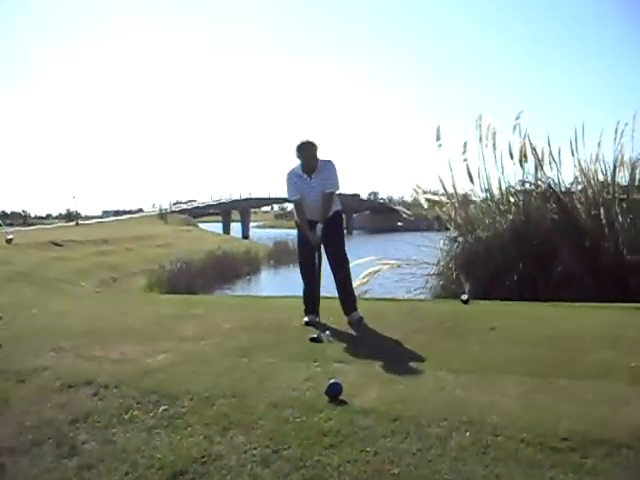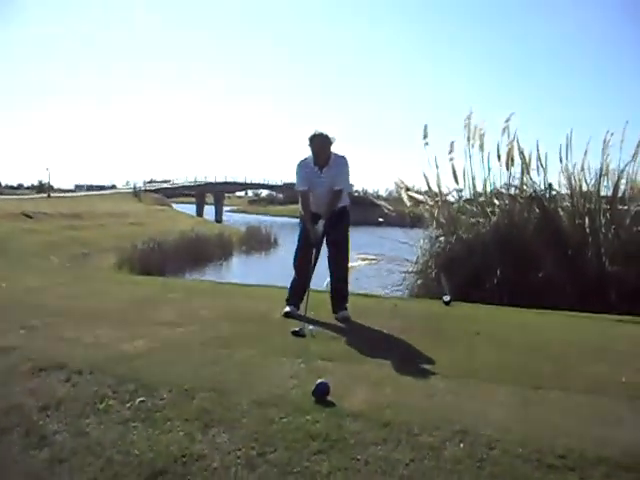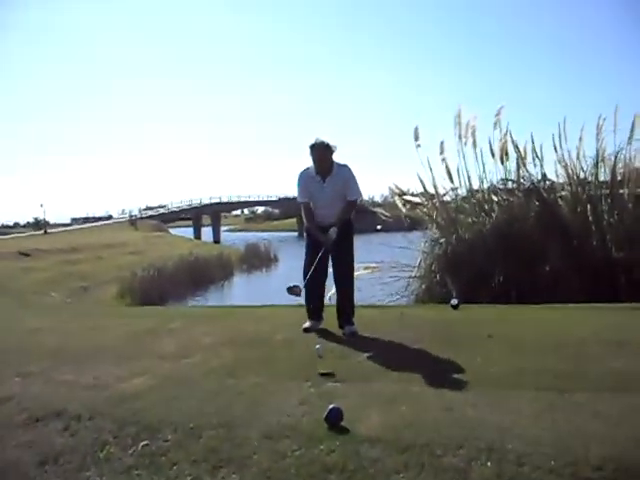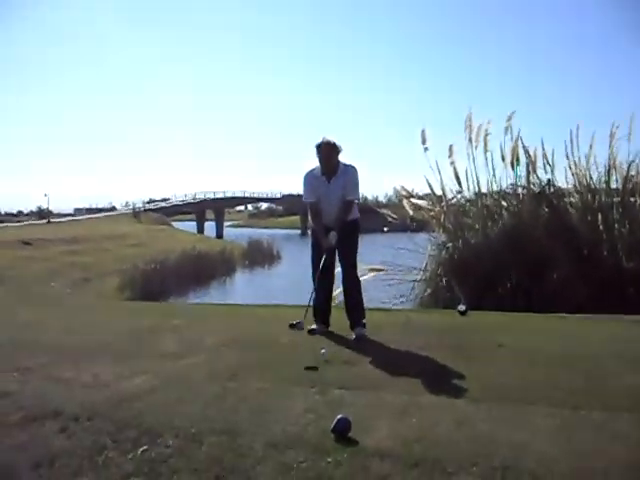
dt=0.4s
person 1, frame 1
left shoulder: (328, 167)
right shoulder: (293, 176)
left elbow: (329, 197)
right elbow: (297, 206)
left wrist: (321, 225)
right wrist: (309, 232)
left hip: (330, 219)
right hip: (306, 222)
left knee: (340, 264)
right knee: (307, 268)
left ankle: (351, 310)
right ankle: (310, 312)
person 1, frame 2
left shoulder: (341, 163)
right shoulder: (303, 165)
left elbow: (337, 194)
right elbow: (304, 197)
left wrist: (323, 222)
right wrist: (311, 226)
left hip: (337, 214)
right hip: (311, 213)
left knee: (339, 261)
right knee: (302, 258)
left ankle: (340, 307)
right ankle: (293, 303)
person 1, frame 3
left shoulder: (345, 172)
right shoulder: (304, 176)
left elbow: (352, 202)
right elbow: (305, 208)
left wrist: (335, 227)
right wrist: (319, 234)
left hip: (342, 226)
right hip: (315, 228)
left knee: (344, 274)
right knee: (311, 271)
left ankle: (347, 322)
right ankle: (314, 317)
person 1, frame 4
left shoulder: (350, 172)
right shoulder: (310, 177)
left elbow: (348, 205)
right elbow: (313, 209)
left wrist: (334, 233)
right wrist: (322, 237)
left hip: (347, 226)
right hip: (321, 228)
left knee: (349, 272)
right knee: (321, 275)
left ankle: (357, 323)
right ankle: (321, 321)
